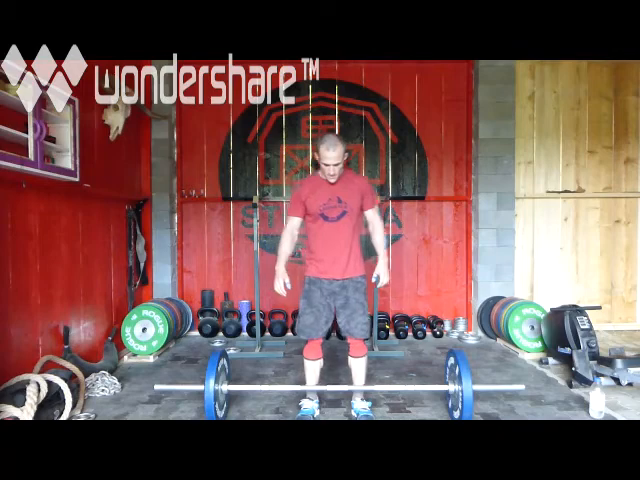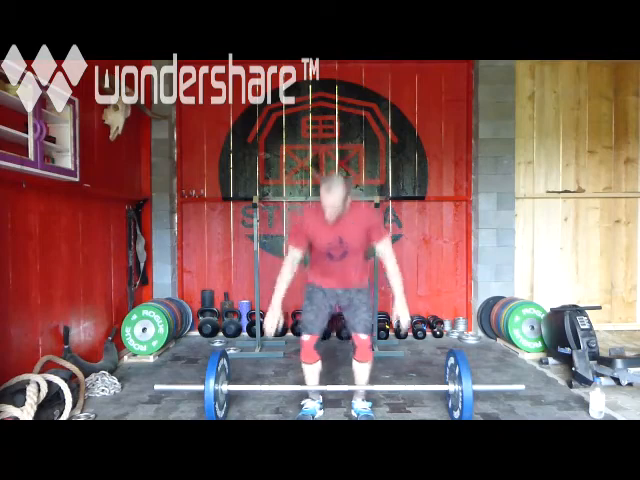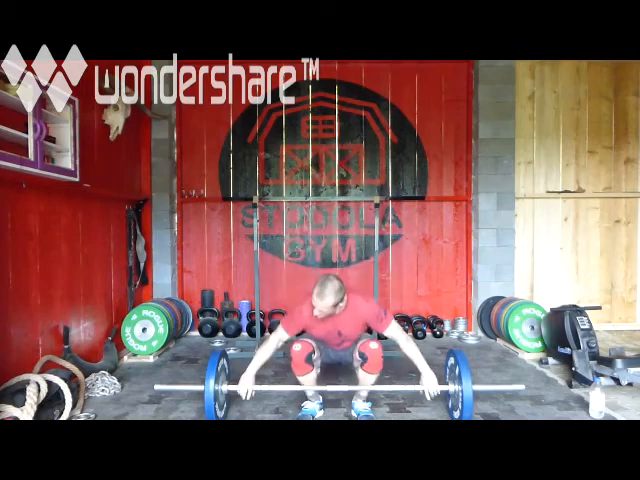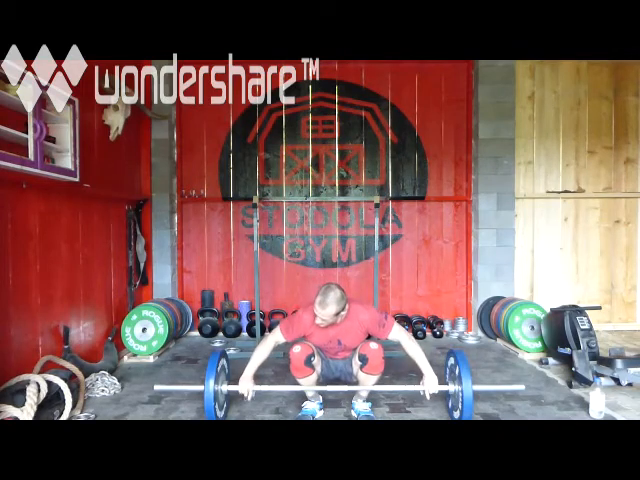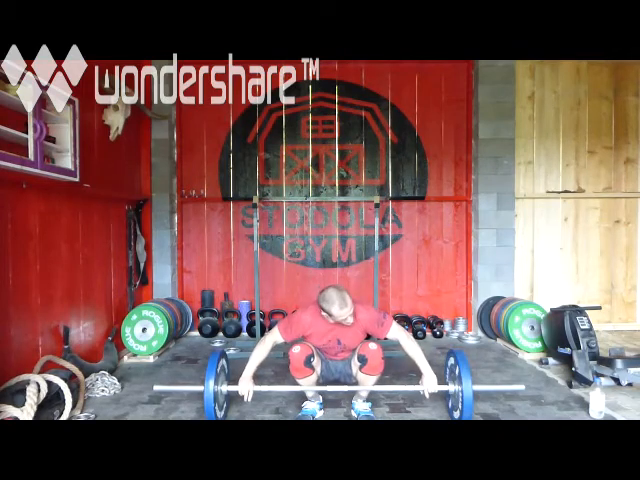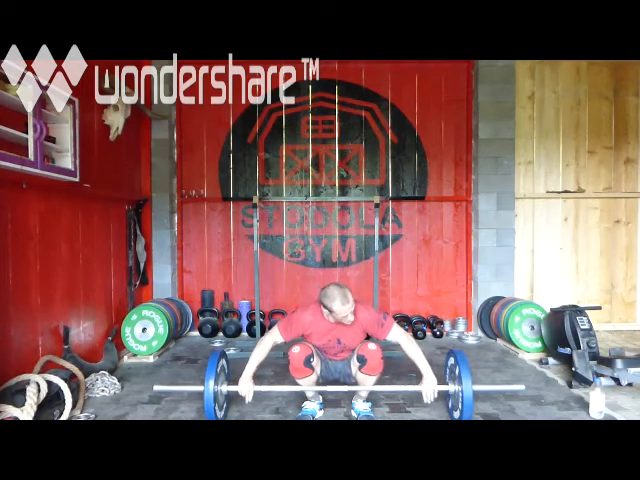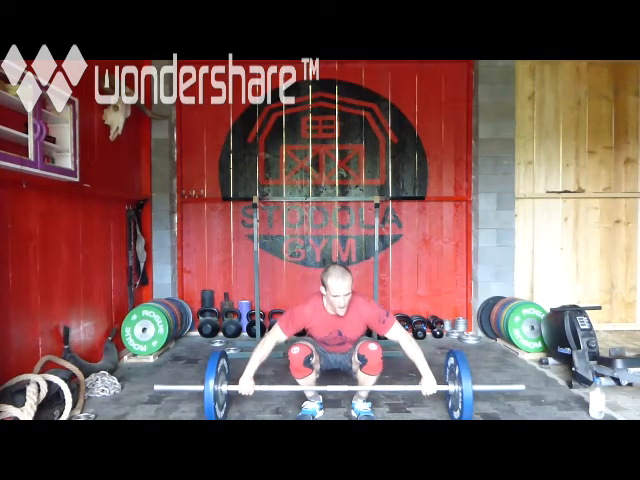
dt=0.5s
person 1, frame 1
left shoulder: (360, 184)
right shoulder: (305, 189)
left elbow: (375, 222)
right elbow: (291, 230)
left wrist: (382, 260)
right wrist: (280, 268)
left hip: (353, 277)
right hip: (316, 278)
left knee: (356, 338)
right knee: (313, 340)
left ankle: (358, 400)
right ankle: (311, 400)
person 1, frame 2
left shoulder: (366, 216)
right shoulder: (309, 220)
left elbow: (388, 257)
right elbow: (290, 262)
left wrist: (400, 300)
right wrist: (274, 306)
left hip: (356, 287)
right hip: (319, 286)
left knee: (362, 340)
right knee: (308, 340)
left ankle: (360, 400)
right ankle: (312, 400)
person 1, frame 3
left shoulder: (364, 307)
right shoulder: (306, 310)
left elbow: (400, 336)
right elbow: (276, 338)
left wrist: (425, 372)
right wrist: (250, 372)
left hip: (352, 346)
right hip: (321, 346)
left knee: (373, 349)
right knee: (299, 349)
left ankle: (360, 400)
right ankle: (313, 400)
person 1, frame 4
left shoulder: (364, 315)
right shoulder: (305, 317)
left elbow: (404, 337)
right elbow: (271, 339)
left wrist: (428, 374)
right wrist: (247, 375)
left hip: (353, 364)
right hip: (320, 364)
left knee: (374, 350)
right knee: (298, 352)
left ankle: (360, 401)
right ankle: (312, 401)
person 1, frame 5
left shoulder: (364, 314)
right shoulder: (305, 317)
left elbow: (402, 335)
right elbow: (269, 339)
left wrist: (427, 373)
right wrist: (247, 376)
left hip: (352, 365)
right hip: (320, 365)
left knee: (373, 351)
right knee: (298, 352)
left ankle: (360, 401)
right ankle: (313, 401)
person 1, frame 6
left shoulder: (364, 314)
right shoulder: (305, 317)
left elbow: (404, 338)
right elbow: (268, 339)
left wrist: (428, 375)
right wrist: (246, 376)
left hip: (352, 365)
right hip: (320, 365)
left knee: (372, 351)
right knee: (297, 353)
left ankle: (360, 402)
right ankle: (312, 401)
person 1, frame 7
left shoulder: (366, 308)
right shoulder: (306, 310)
left elbow: (403, 337)
right elbow: (271, 338)
left wrist: (427, 375)
right wrist: (247, 375)
left hip: (352, 355)
right hip: (321, 354)
left knee: (373, 351)
right knee: (297, 353)
left ankle: (360, 401)
right ankle: (313, 401)
